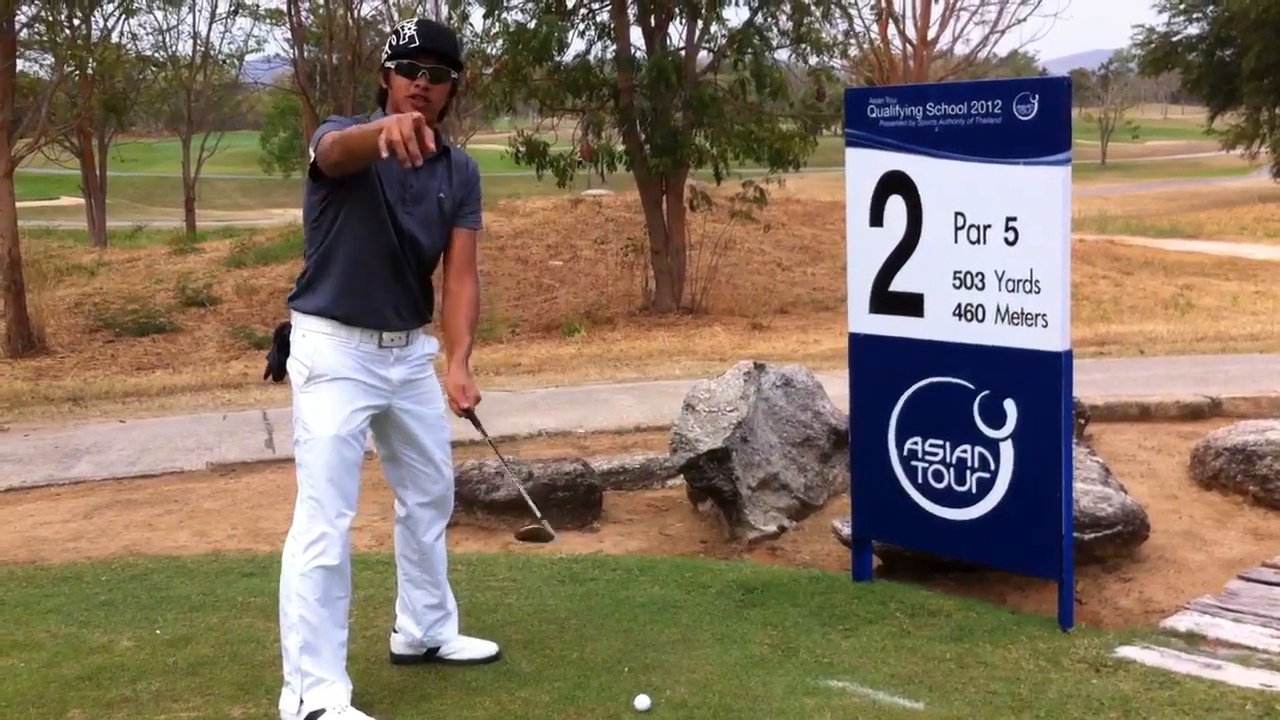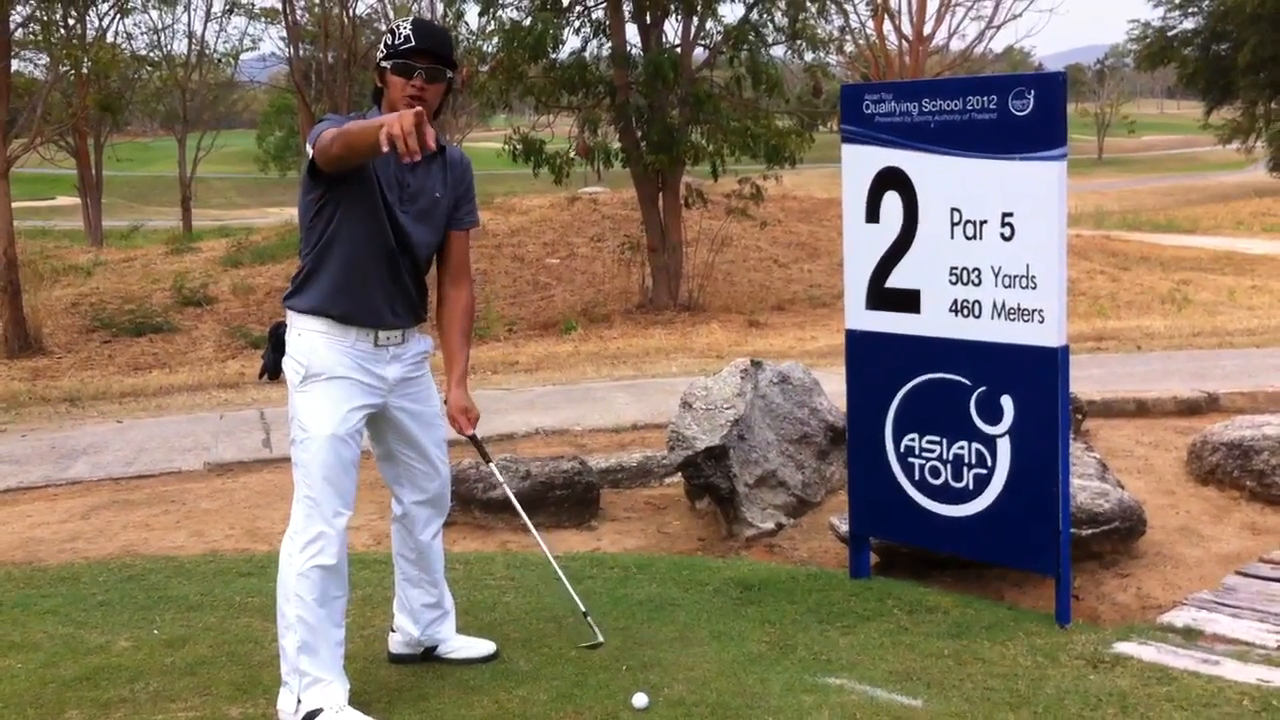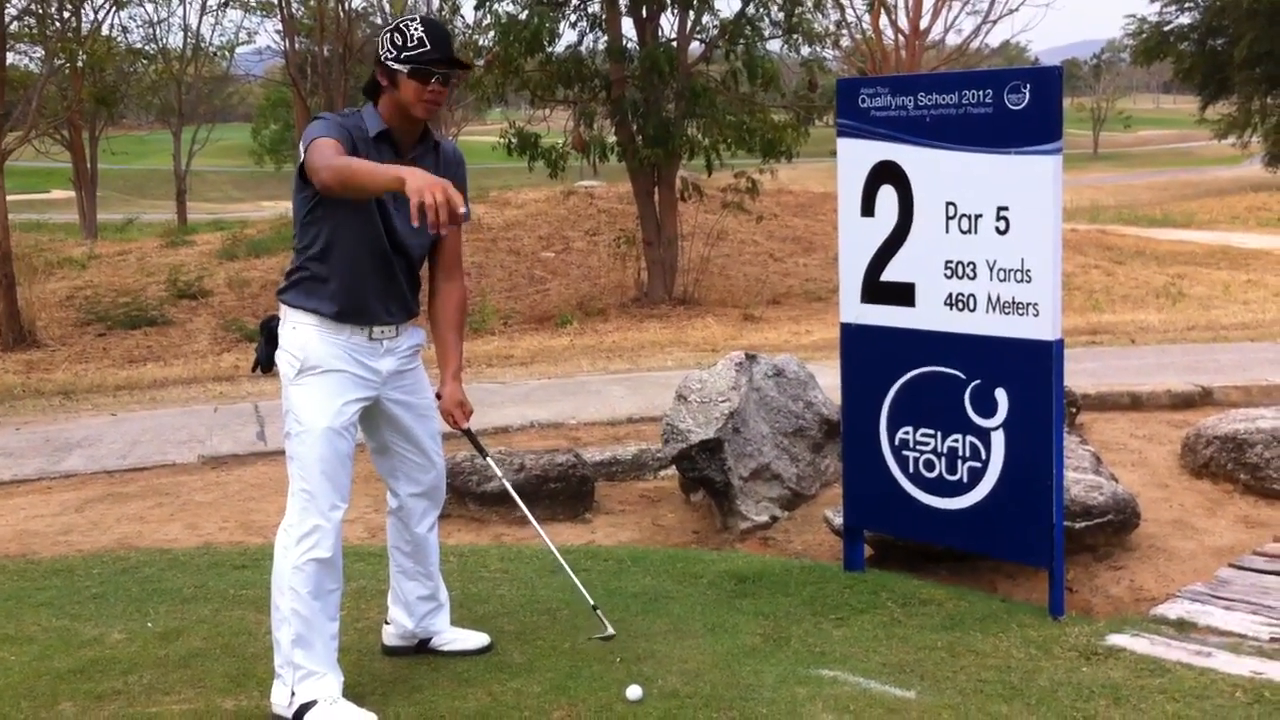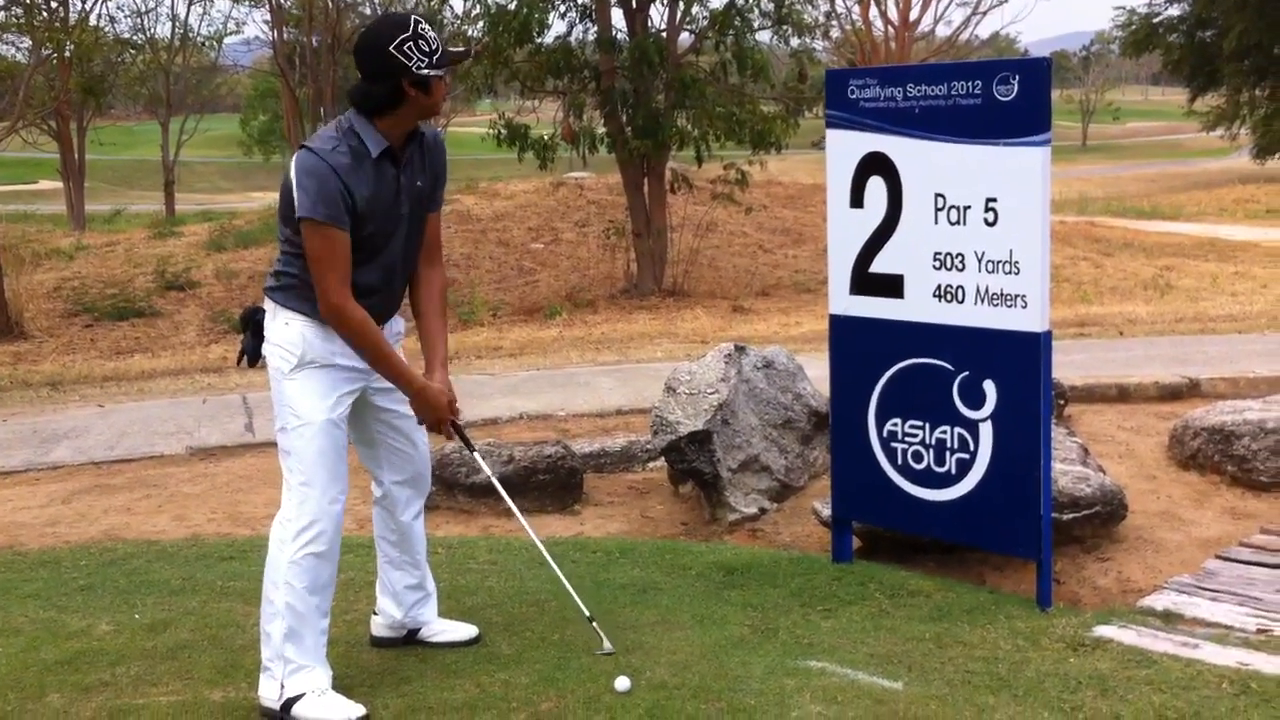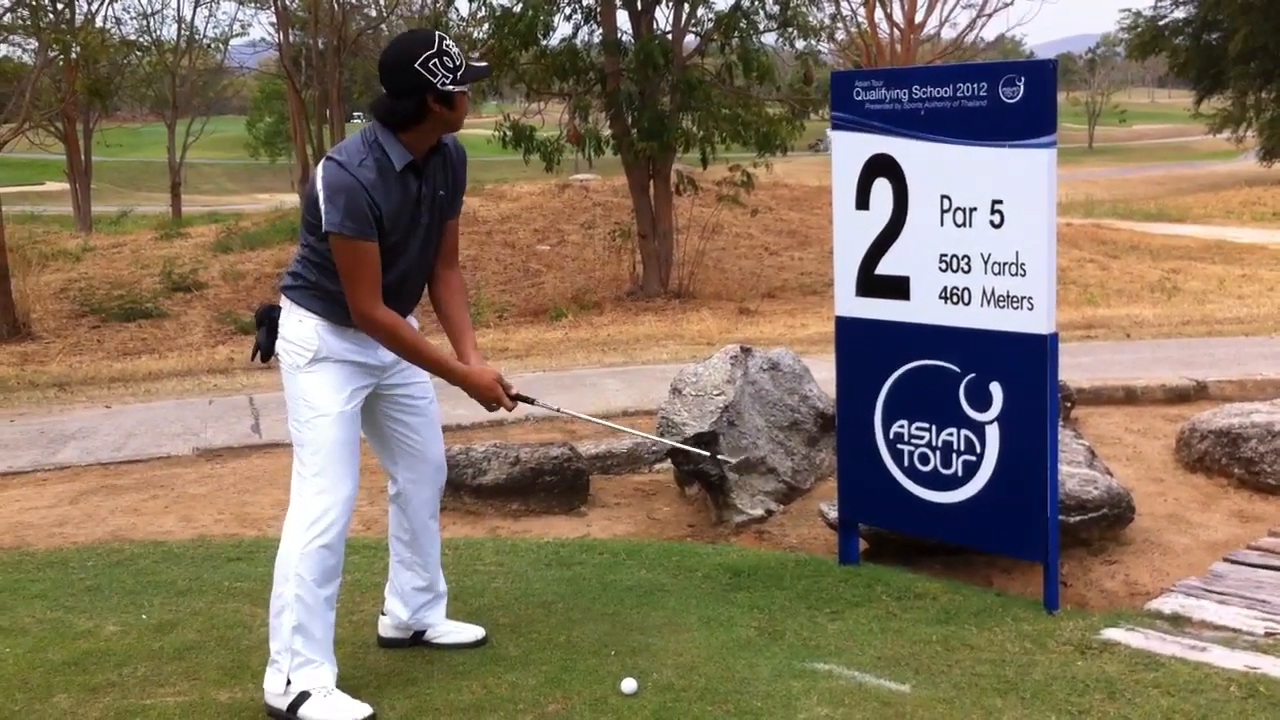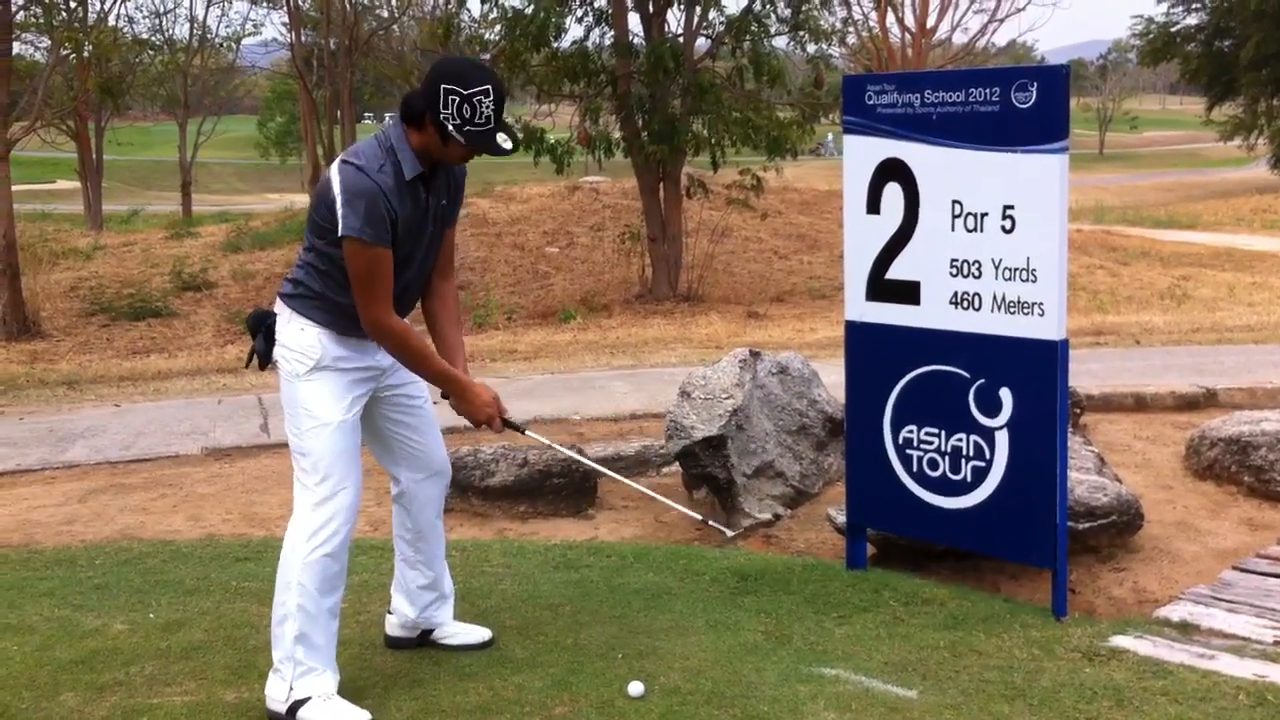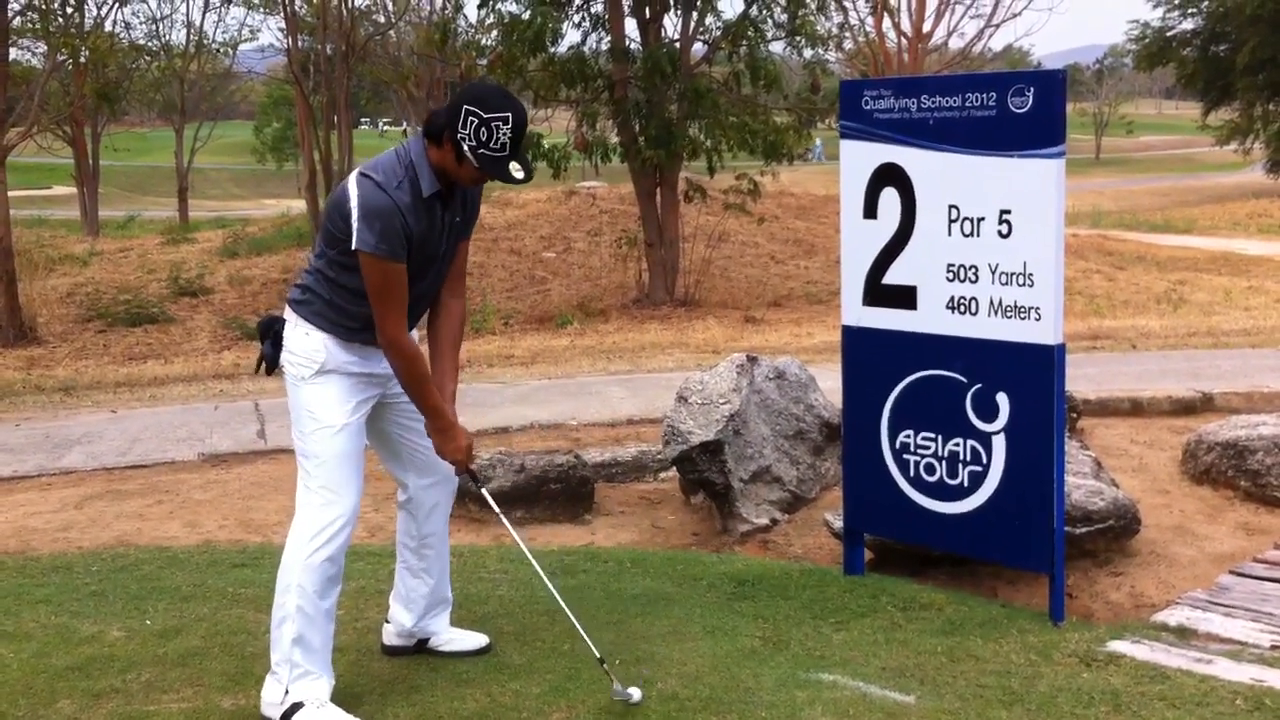
dt=0.4s
person 1, frame 1
left shoulder: (461, 172)
right shoulder: (341, 141)
left elbow: (460, 275)
right elbow: (340, 150)
left wrist: (458, 363)
right wrist: (384, 129)
left hip: (412, 349)
right hip: (335, 350)
left knee: (429, 496)
right knee: (326, 517)
left ankle: (425, 631)
person 1, frame 2
left shoulder: (454, 169)
right shoulder: (337, 137)
left elbow: (456, 281)
right elbow: (340, 147)
left wrist: (457, 380)
right wrist: (387, 127)
left hip: (406, 348)
right hip: (331, 350)
left knee: (426, 493)
right knee: (322, 518)
left ankle: (422, 630)
person 1, frame 3
left shoulder: (448, 162)
right shoulder: (332, 132)
left elbow: (448, 273)
right elbow: (332, 172)
left wrist: (452, 376)
right wrist: (408, 177)
left hip: (398, 342)
right hip: (324, 343)
left knee: (421, 485)
right knee: (317, 512)
left ankle: (416, 623)
person 1, frame 4
left shoulder: (427, 150)
right shoulder: (324, 164)
left elbow: (427, 263)
right elbow: (335, 302)
left wrist: (436, 370)
right wrist: (414, 388)
left hip: (378, 331)
right hip: (311, 339)
left knee: (406, 475)
right knee: (315, 505)
left ankle: (404, 613)
person 1, frame 5
left shoulder: (449, 160)
right shoulder: (348, 176)
left elbow: (445, 267)
right elbow: (367, 309)
left wrist: (472, 357)
right wrist: (459, 376)
left hip: (391, 335)
right hip: (325, 339)
left knee: (422, 473)
right knee: (326, 499)
left ankle: (413, 615)
person 1, frame 6
left shoulder: (447, 171)
right shoulder: (362, 180)
left elbow: (440, 279)
right elbow: (377, 316)
left wrist: (461, 372)
right wrist: (460, 388)
left hip: (384, 342)
right hip: (322, 345)
left knee: (426, 473)
right knee: (329, 506)
left ankle: (420, 614)
person 1, frame 7
left shoulder: (463, 187)
right shoulder: (379, 194)
left elbow: (449, 295)
right elbow: (393, 331)
left wrist: (446, 404)
right wrist: (441, 423)
left hip: (388, 351)
right hip: (326, 352)
left knee: (432, 478)
right knee: (331, 508)
left ankle: (416, 622)
